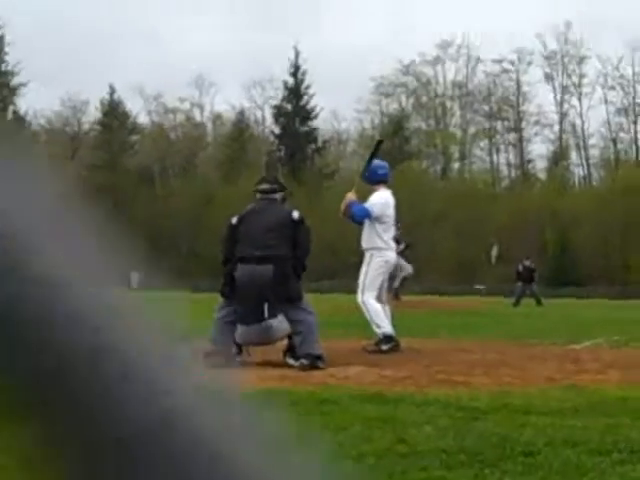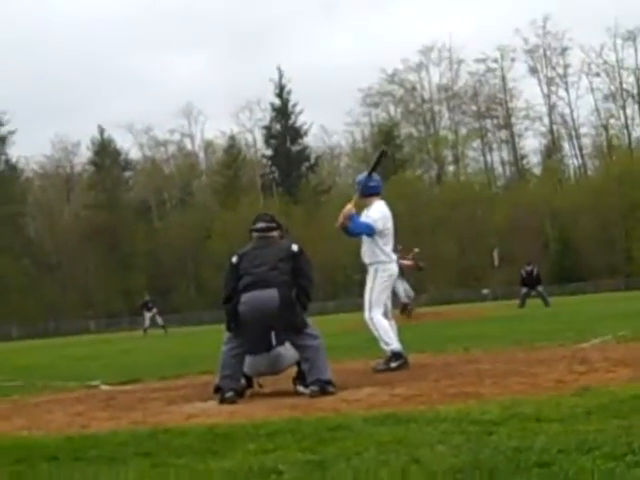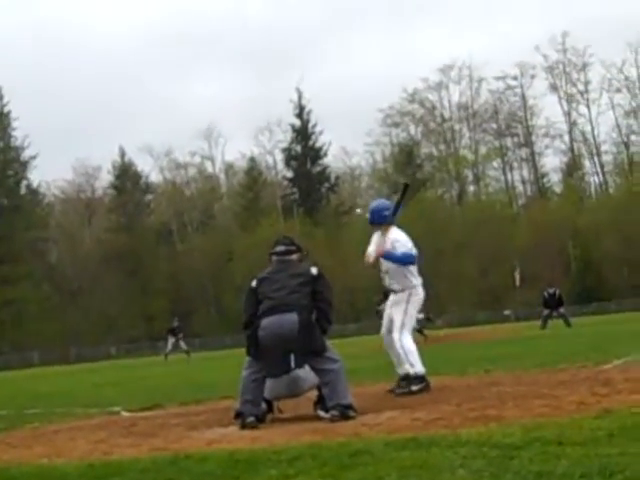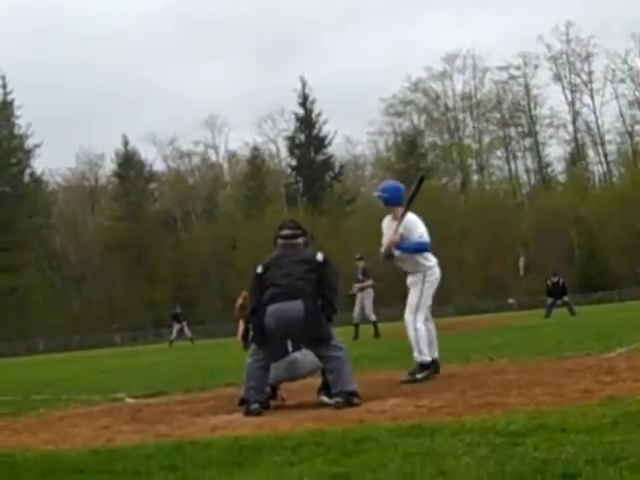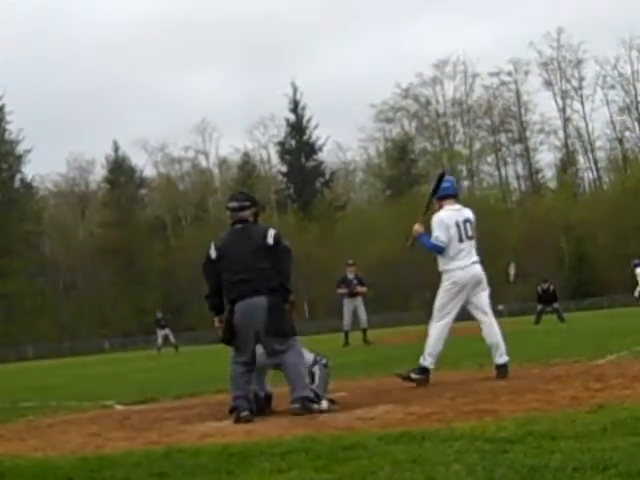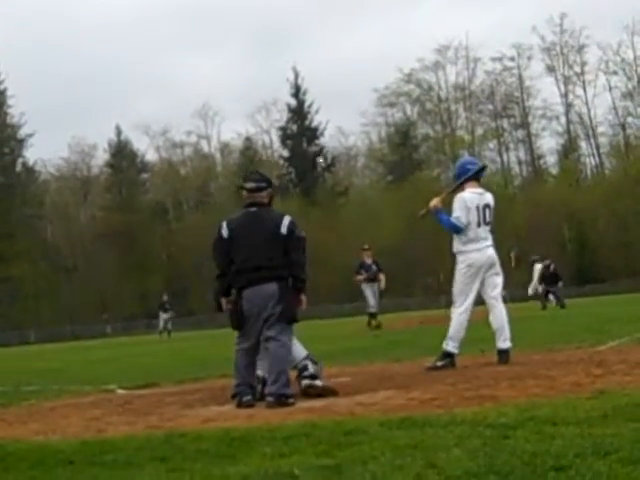
dt=0.7s
person 1, frame 1
left shoulder: (241, 216)
right shoulder: (293, 215)
left elbow: (228, 251)
right elbow: (301, 250)
left wrist: (230, 277)
right wrist: (294, 276)
left hip: (243, 269)
right hip: (277, 270)
left knee: (227, 312)
right knee: (301, 313)
left ankle: (219, 357)
right ankle: (310, 356)
person 1, frame 2
left shoulder: (240, 255)
right shoulder: (291, 248)
left elbow: (229, 291)
right elbow: (304, 281)
left wrist: (232, 320)
right wrist: (299, 308)
left hip: (246, 301)
right hip: (279, 298)
left knee: (233, 344)
right knee: (308, 339)
left ankle: (227, 389)
right ankle: (320, 382)
person 1, frame 3
left shoulder: (260, 279)
right shoulder: (311, 272)
left elbow: (249, 315)
right elbow: (324, 303)
left wrist: (252, 343)
right wrist: (320, 331)
left hip: (266, 326)
right hip: (298, 322)
left knee: (254, 369)
right knee: (328, 362)
left ankle: (248, 414)
right ankle: (340, 407)
person 1, frame 4
left shoulder: (266, 264)
right shoulder: (317, 257)
left elbow: (255, 299)
right elbow: (329, 290)
left wrist: (254, 328)
right wrist: (325, 318)
left hip: (271, 313)
right hip: (303, 310)
left knee: (258, 356)
right knee: (333, 350)
left ankle: (253, 401)
right ankle: (344, 394)
person 1, frame 5
left shoulder: (218, 246)
right shoulder: (269, 235)
left elbow: (213, 282)
right elbow: (284, 270)
left wrist: (218, 312)
right wrist: (284, 298)
left hip: (240, 309)
right hip: (268, 303)
left knee: (241, 359)
right knee: (287, 351)
left ankle: (242, 408)
right ankle: (302, 398)
person 1, frame 6
left shoulder: (229, 226)
right shoulder: (283, 221)
left elbow: (222, 263)
right elbow: (296, 259)
left wrist: (224, 293)
right wrist: (300, 289)
left hip: (246, 292)
right hip: (276, 289)
left knee: (245, 344)
right knee: (278, 340)
left ankle: (244, 393)
right ankle: (277, 392)
person 2, frame 1
left shoulder: (381, 197)
right shoulder: (383, 196)
left elbow: (362, 213)
right elbow: (364, 220)
left wrist: (352, 202)
right wrist: (350, 213)
left hip: (378, 254)
right hip: (384, 253)
left knee: (365, 296)
right knee: (379, 298)
left ankle: (387, 338)
right ankle: (387, 338)
person 2, frame 2
left shoulder: (379, 209)
right shoulder: (370, 210)
left elbow: (366, 230)
right elbow: (356, 232)
left wrist: (351, 215)
right wrist: (345, 224)
left hip: (381, 267)
right hip: (382, 267)
left knee: (373, 313)
right knee: (383, 313)
left ankle: (397, 355)
right ankle: (395, 355)
person 2, frame 3
left shoulder: (398, 237)
right shoulder: (377, 236)
left elbow: (411, 258)
right elbow: (369, 257)
left wrist: (386, 254)
right wrist: (373, 257)
left hip: (410, 293)
right hip: (395, 294)
left knee: (401, 335)
right knee: (388, 334)
left ankle: (420, 379)
right ankle: (406, 375)
person 2, frame 4
left shoulder: (411, 221)
right shoulder: (387, 222)
left elbow: (424, 245)
right elbow: (387, 252)
left wrist: (399, 244)
right wrist: (387, 249)
left hip: (426, 273)
right hip: (415, 274)
left knee: (413, 317)
right knee: (422, 317)
left ankle: (425, 366)
right ankle: (431, 360)
person 2, frame 5
left shoulder: (441, 217)
right shoulder: (468, 213)
left elbow: (438, 248)
left wrist: (420, 235)
left hip: (455, 275)
right hip: (475, 270)
left knee: (439, 322)
right knee: (486, 317)
left ankle: (423, 369)
right ankle: (501, 364)
person 2, frame 6
left shoulder: (462, 197)
right shoulder: (488, 197)
left elbow: (456, 227)
left wrist: (437, 210)
left hip: (469, 257)
right hip: (488, 254)
left knee: (461, 306)
right knee: (495, 301)
left ankle: (449, 353)
right ankle: (504, 349)
